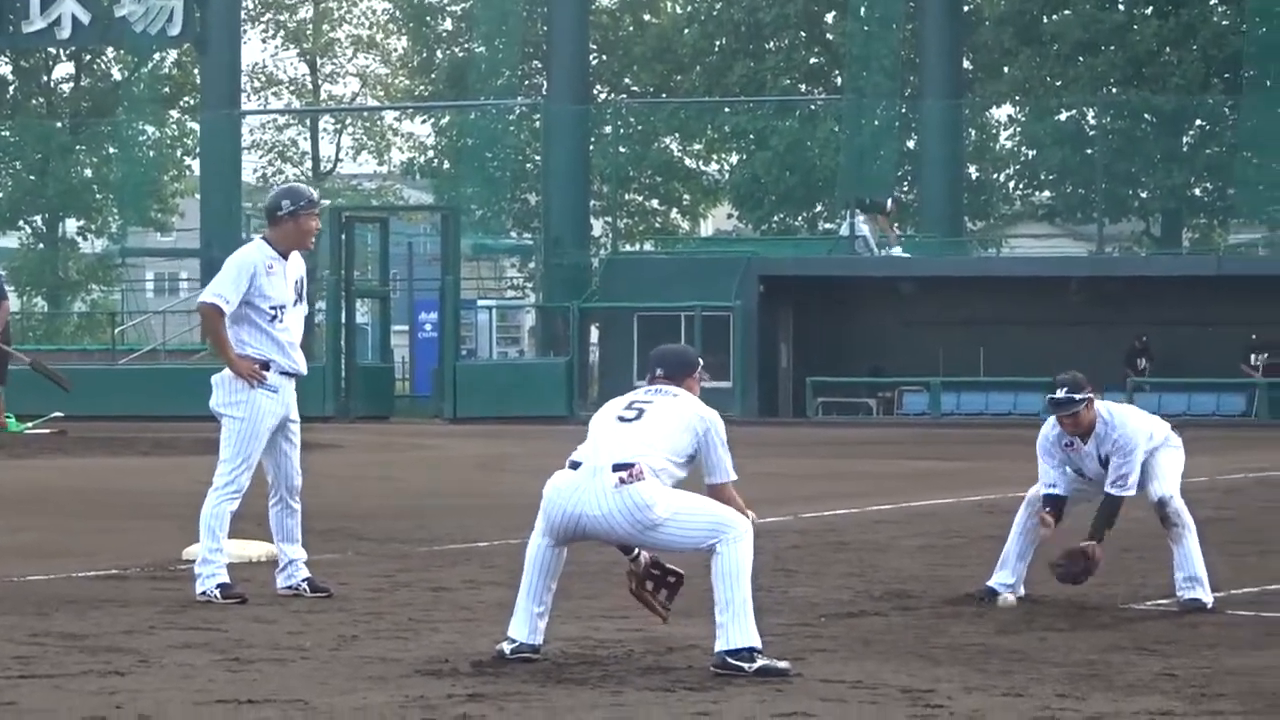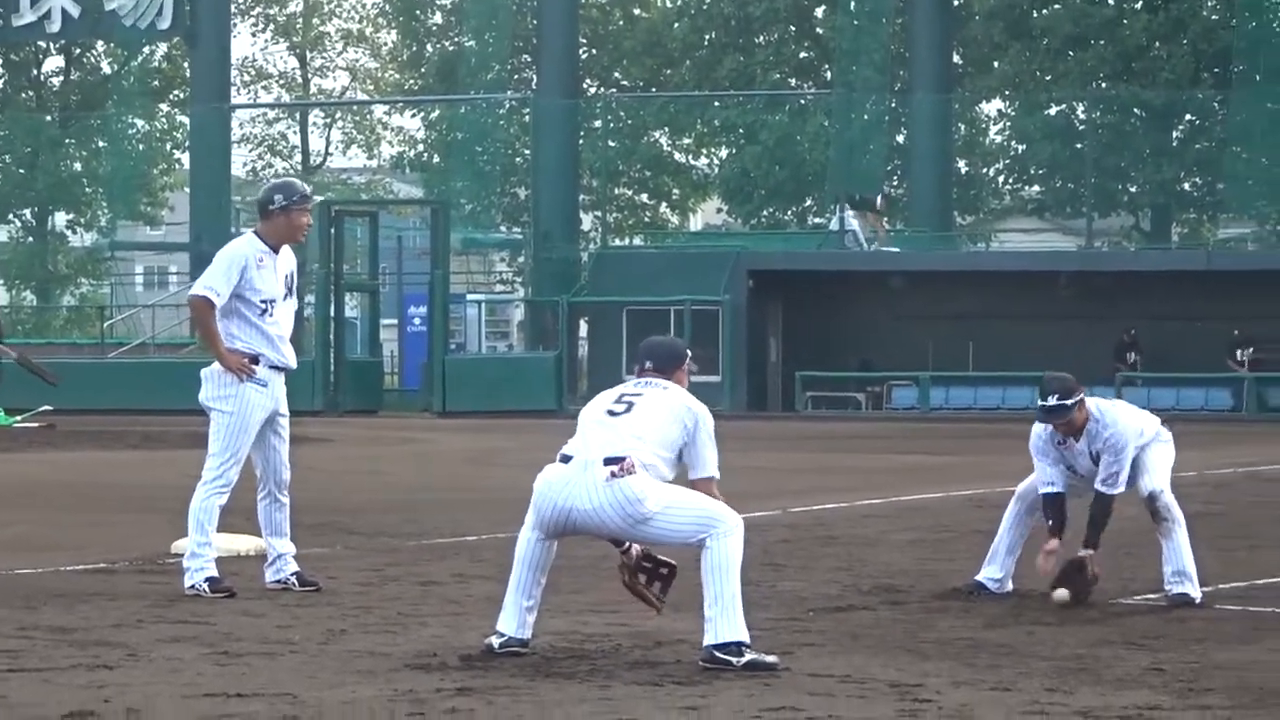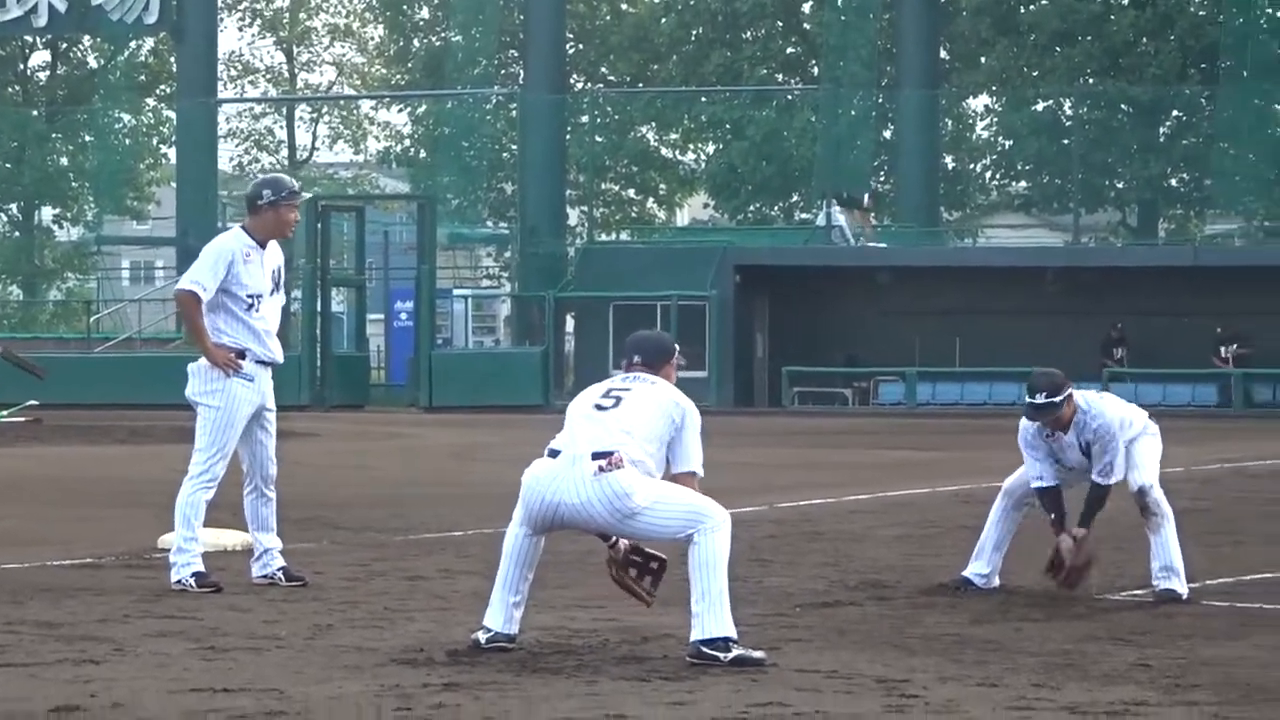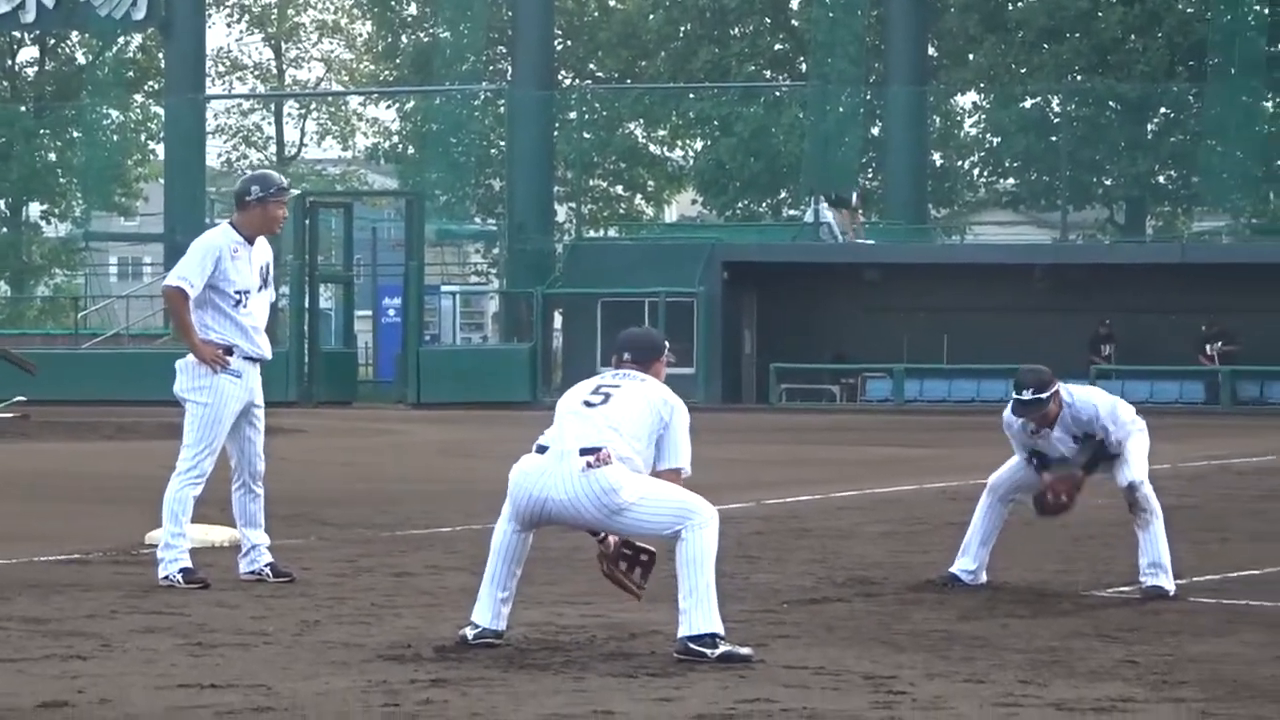
dt=0.1s
person 1, frame 1
left shoulder: (296, 263)
right shoulder: (250, 259)
right elbow: (209, 306)
right wrist: (232, 360)
left hip: (286, 387)
right hip: (254, 388)
left knee: (288, 486)
right knee: (230, 483)
left ankle: (292, 573)
right ankle: (210, 577)
person 1, frame 2
left shoulder: (287, 258)
right shoulder: (240, 253)
right elbow: (199, 299)
right wrist: (221, 354)
left hip: (275, 381)
right hip: (243, 382)
left knee: (277, 479)
right knee: (219, 477)
left ankle: (282, 567)
right ankle: (199, 571)
person 1, frame 3
left shoulder: (274, 253)
right shoulder: (227, 247)
right elbow: (185, 294)
right wrist: (208, 349)
left hip: (262, 376)
right hip: (230, 376)
left knee: (263, 474)
right knee: (205, 472)
left ankle: (268, 562)
right ankle: (185, 566)
person 1, frame 4
left shoulder: (262, 249)
right shoulder: (215, 243)
right elbow: (173, 289)
right wrist: (195, 345)
left hip: (251, 371)
right hip: (218, 373)
left knee: (251, 470)
right knee: (193, 468)
left ankle: (256, 557)
right ankle: (173, 561)
person 2, frame 1
left shoulder: (613, 405)
right shoulder: (701, 413)
right elbow: (720, 492)
left wrist: (631, 553)
right wrist: (744, 515)
left hip: (566, 492)
right hip: (627, 497)
left knee: (548, 531)
right knee: (734, 531)
left ankle: (522, 639)
right ankle: (737, 652)
person 2, frame 2
left shoulder: (601, 399)
right shoulder: (690, 406)
right elbow: (703, 489)
left wrist: (623, 544)
left hip: (558, 486)
right hip: (619, 491)
left knee: (538, 526)
right knee: (725, 525)
left ankle: (511, 633)
right ankle: (726, 646)
person 2, frame 3
left shoulder: (589, 393)
right shoulder: (677, 401)
right elbow: (684, 484)
left wrist: (610, 538)
left hip: (546, 480)
right hip: (606, 486)
left knee: (526, 521)
right knee: (712, 520)
left ankle: (497, 628)
right ankle: (713, 642)
person 2, frame 4
left shoulder: (578, 390)
right shoulder: (666, 399)
right elbow: (668, 482)
left wrist: (600, 532)
left hip: (535, 477)
right hip: (594, 481)
left knee: (514, 519)
right knee: (699, 517)
left ankle: (485, 624)
right ankle: (700, 637)
person 3, frame 1
left shoulder: (1123, 427)
right shoulder: (1051, 434)
left elbow: (1118, 492)
right elbow: (1054, 489)
left wrist: (1095, 539)
right wrist: (1050, 517)
left hip: (1156, 450)
right hip: (1093, 469)
left knee: (1165, 499)
right knee: (1035, 501)
left ankle: (1194, 592)
right ankle: (1005, 584)
person 3, frame 2
left shoulder: (1114, 423)
right shoulder: (1042, 433)
left elbow: (1108, 490)
right elbow: (1052, 490)
left wrist: (1092, 545)
right wrist: (1053, 537)
right hip: (1085, 462)
left knee: (1156, 493)
right knee: (1026, 495)
left ankle: (1182, 587)
right ankle: (993, 579)
person 3, frame 3
left shoulder: (1103, 415)
right shoulder: (1030, 427)
left elbow: (1104, 479)
right elbow: (1044, 482)
left wrist: (1084, 526)
right wrist: (1060, 531)
right hip: (1073, 456)
left knee: (1145, 488)
right knee: (1013, 490)
left ankle: (1170, 582)
right ankle: (980, 575)
person 3, frame 4
left shoulder: (1090, 405)
right shoulder: (1014, 420)
left elbow: (1117, 443)
right elbow: (1031, 452)
left wrist: (1081, 475)
right wrist: (1044, 474)
left hip: (1118, 438)
right hip: (1060, 448)
left knee: (1135, 484)
right knee: (999, 486)
left ankle: (1157, 579)
right ankle: (967, 571)
